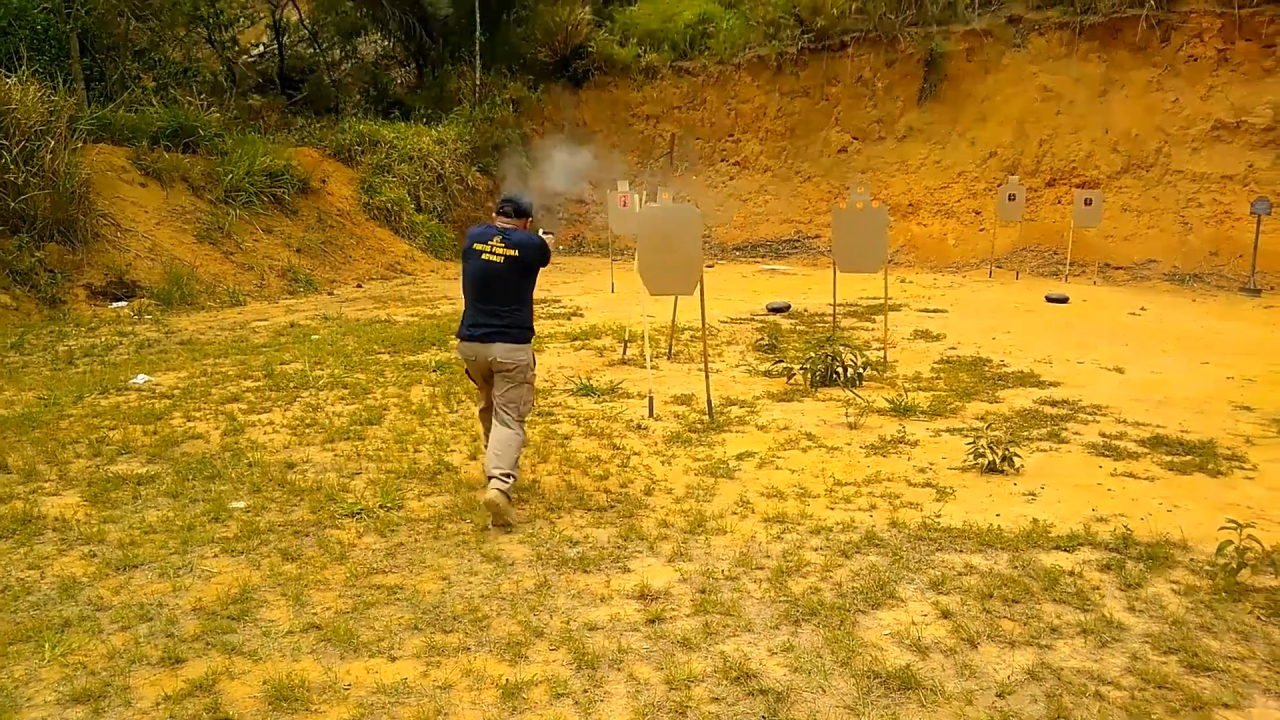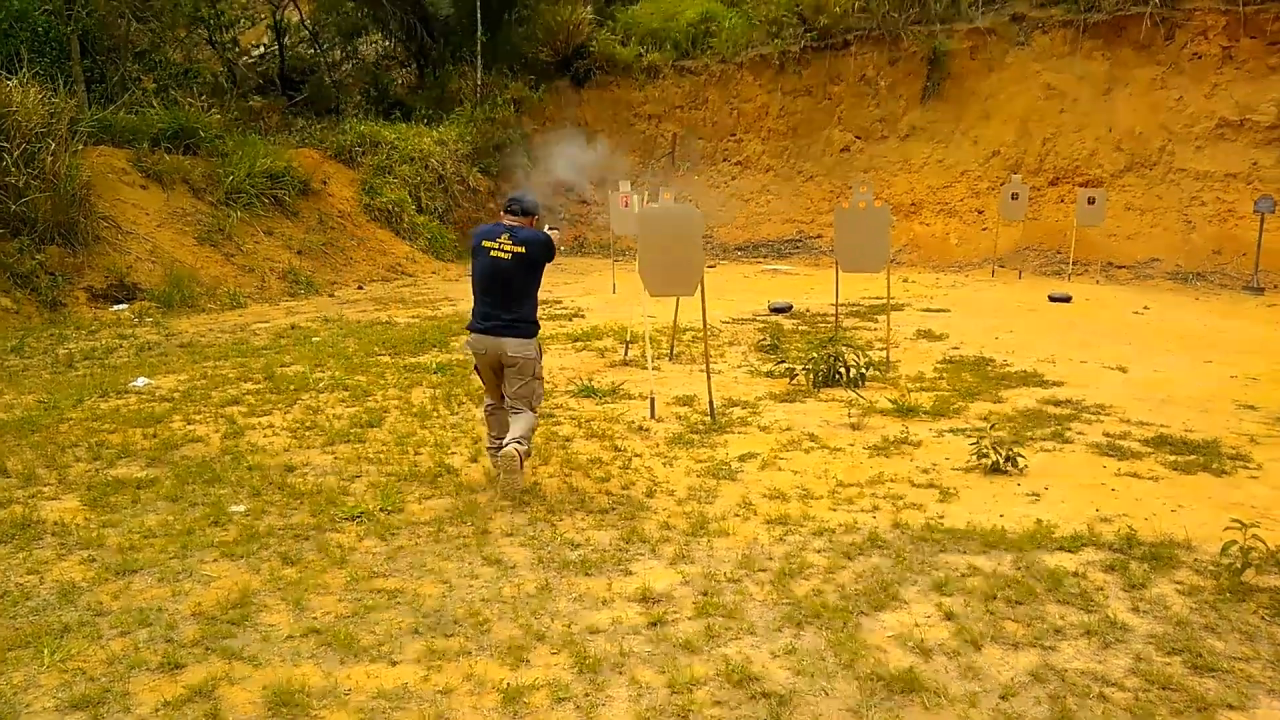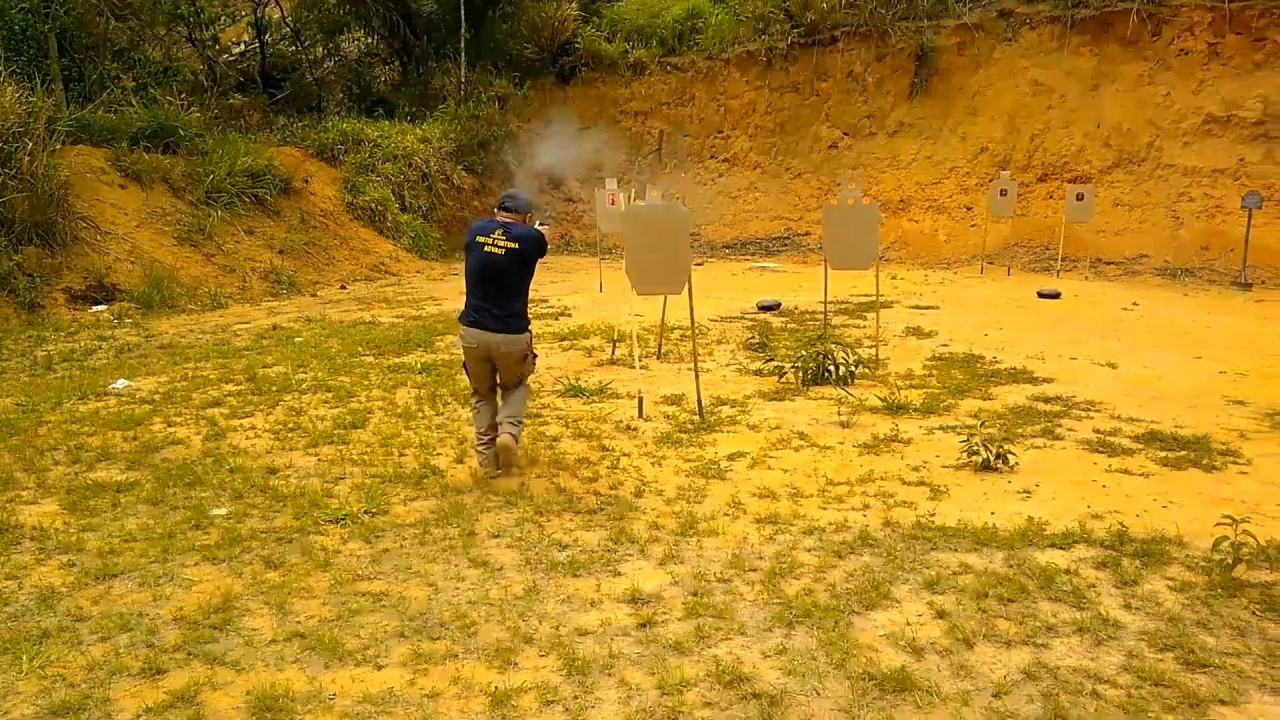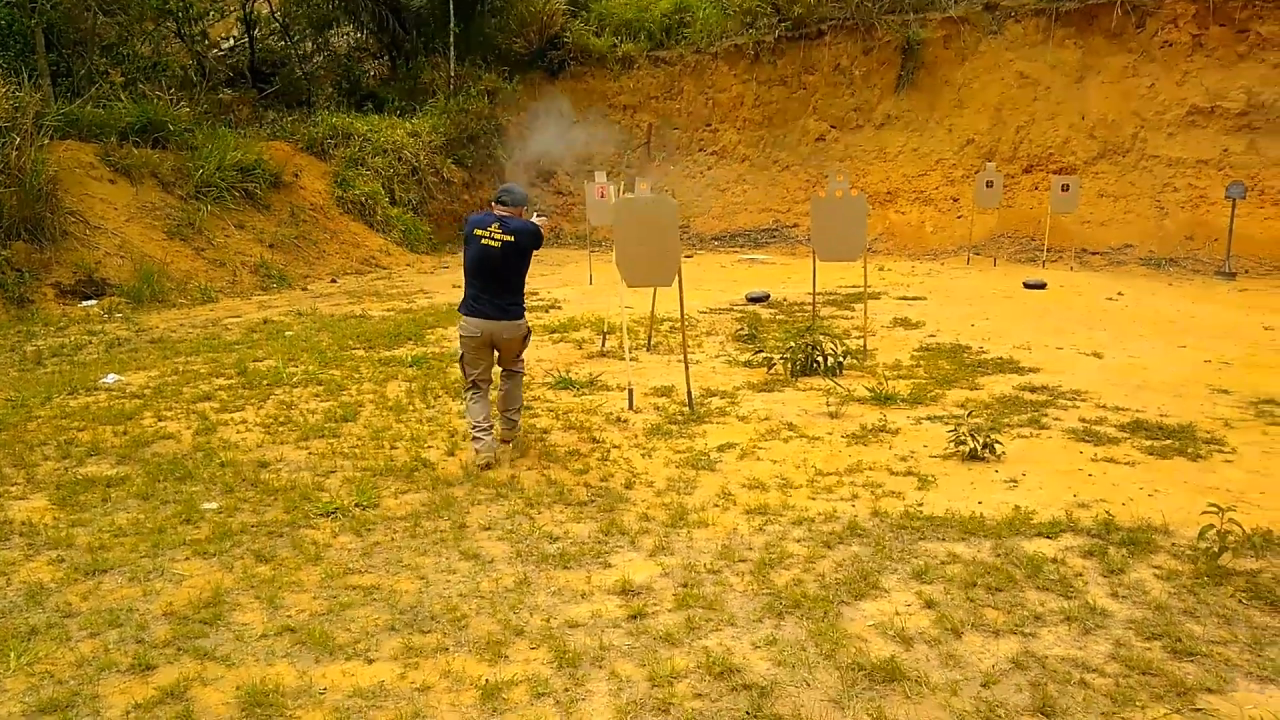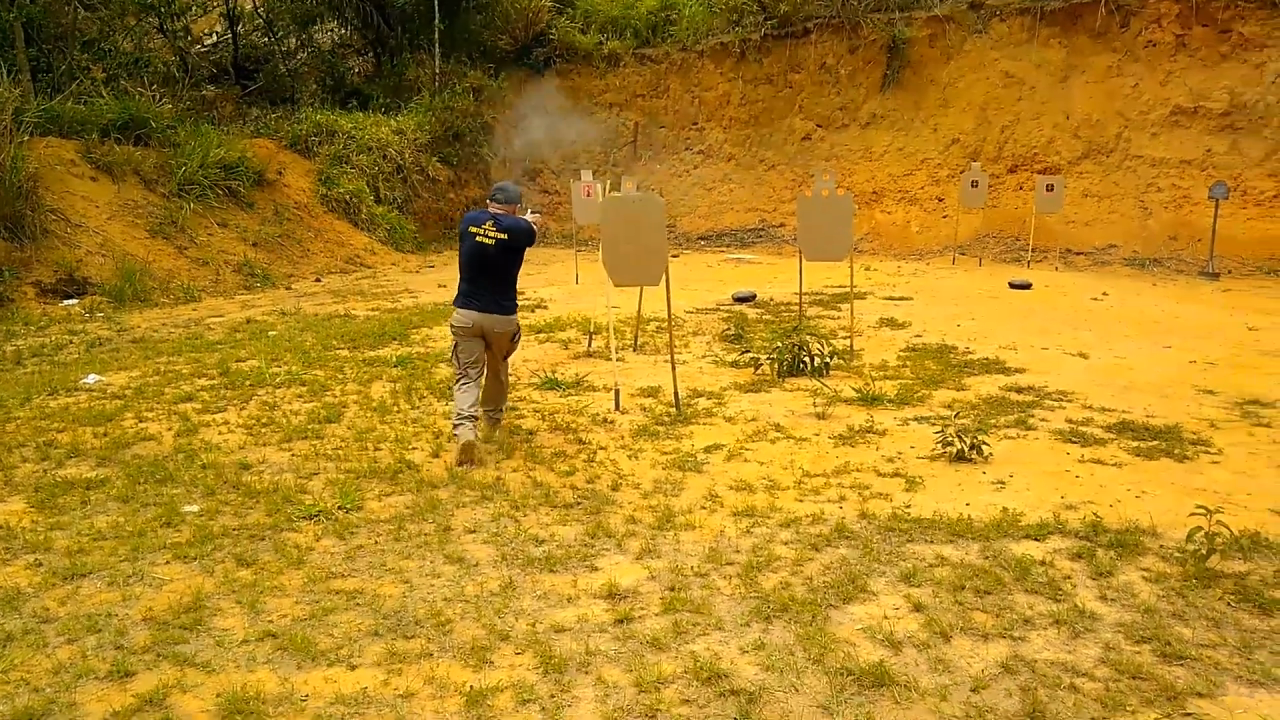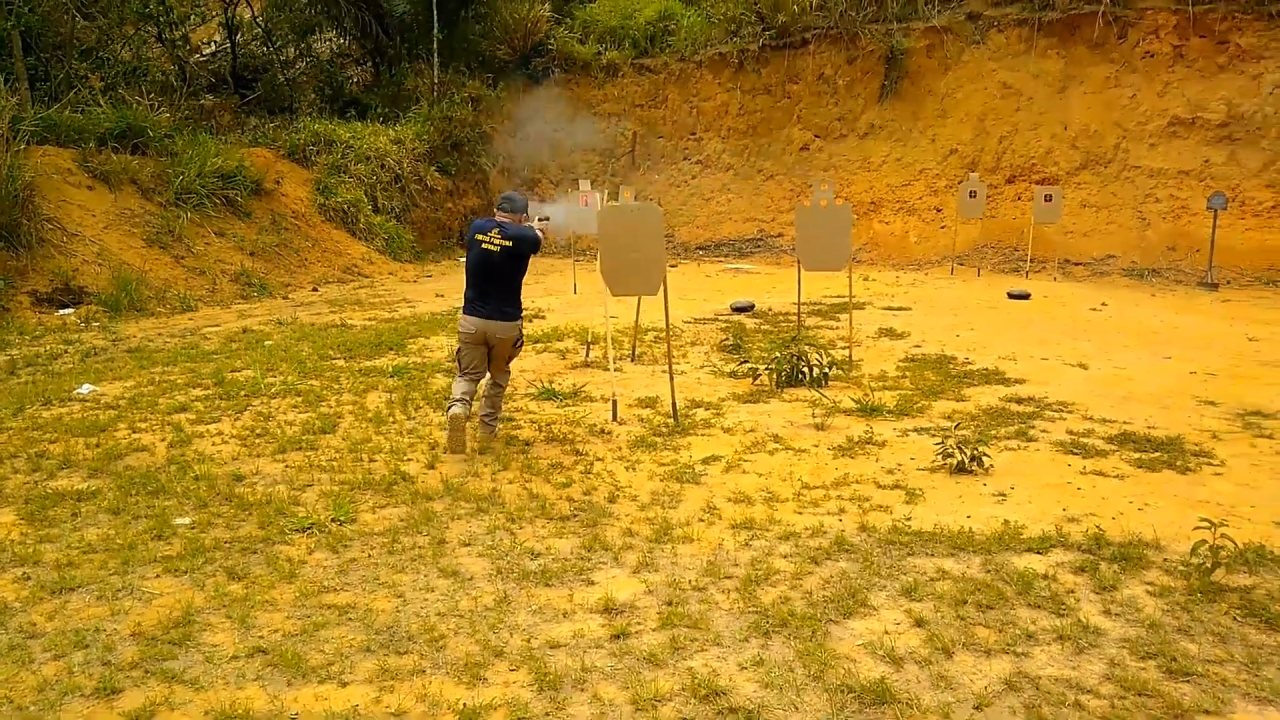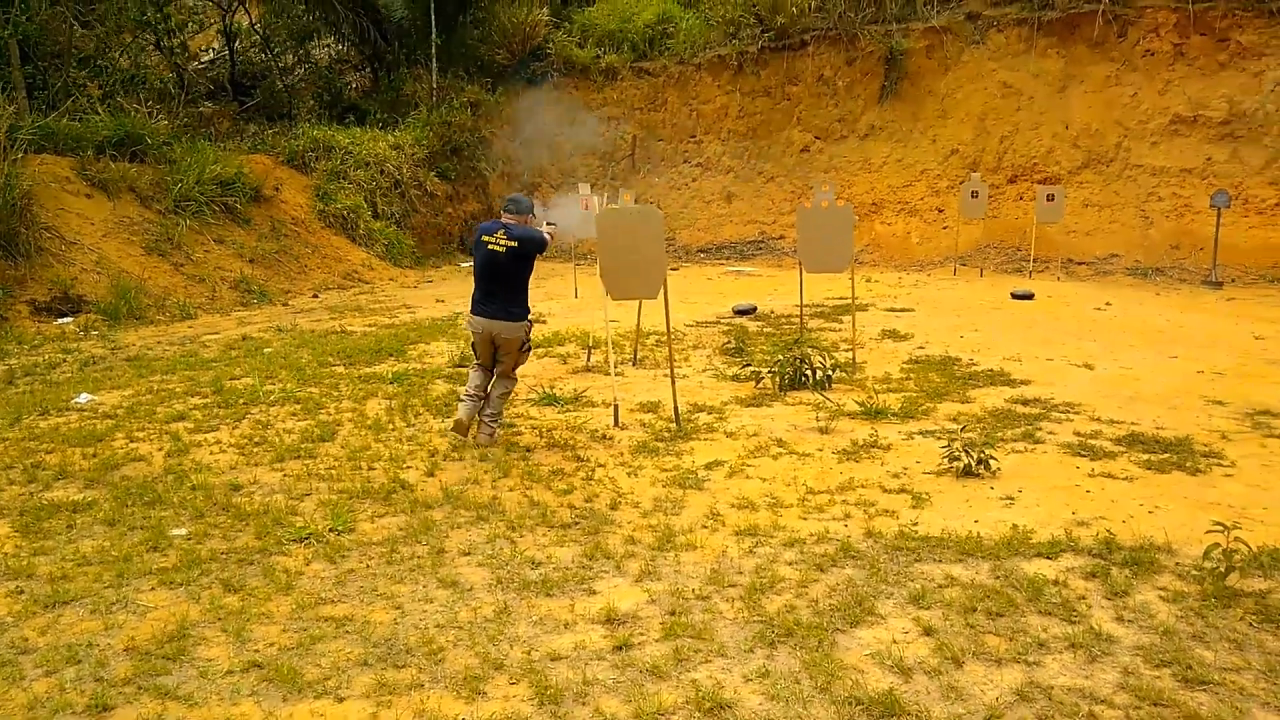
dt=0.1s
person 1, frame 1
left shoulder: (473, 237)
right shoulder: (533, 245)
left hip: (472, 344)
right hip: (513, 347)
left knee: (489, 404)
right knee: (509, 421)
left ankle: (497, 470)
right ankle: (499, 487)
person 1, frame 2
left shoulder: (480, 235)
right shoulder: (539, 241)
left hip: (481, 338)
right hip: (520, 341)
left knee: (495, 399)
right knee: (522, 406)
left ankle: (498, 455)
right ankle: (514, 449)
person 1, frame 3
left shoulder: (475, 230)
right shoulder: (531, 238)
left hip: (474, 332)
right hip: (513, 335)
left knee: (482, 394)
right knee: (516, 387)
left ankle: (488, 456)
right ankle: (508, 435)
person 1, frame 4
left shoulder: (473, 223)
right shoulder: (527, 230)
left hip: (473, 321)
right hip: (510, 322)
left knee: (477, 386)
right knee: (512, 369)
left ankle: (483, 446)
right ankle: (509, 425)
person 1, frame 5
left shoulder: (469, 221)
right shoulder: (519, 229)
left hip: (466, 314)
right hip: (502, 317)
left knee: (467, 377)
right knee: (497, 368)
left ankle: (466, 432)
right ankle: (491, 418)
person 1, frame 6
left shoulder: (476, 229)
right shoulder: (524, 237)
right elbow: (537, 240)
right wrist: (538, 229)
left hip: (472, 320)
right hip: (506, 323)
left knee: (468, 374)
right knee: (499, 374)
left ankle: (458, 410)
right ankle: (487, 426)
person 1, frame 7
left shoulder: (482, 231)
right shoulder: (529, 238)
right elbow: (544, 241)
right wrist: (548, 231)
left hip: (478, 318)
right hip: (511, 323)
left knee: (481, 368)
right knee: (504, 375)
left ankle: (466, 411)
right ankle: (485, 431)
